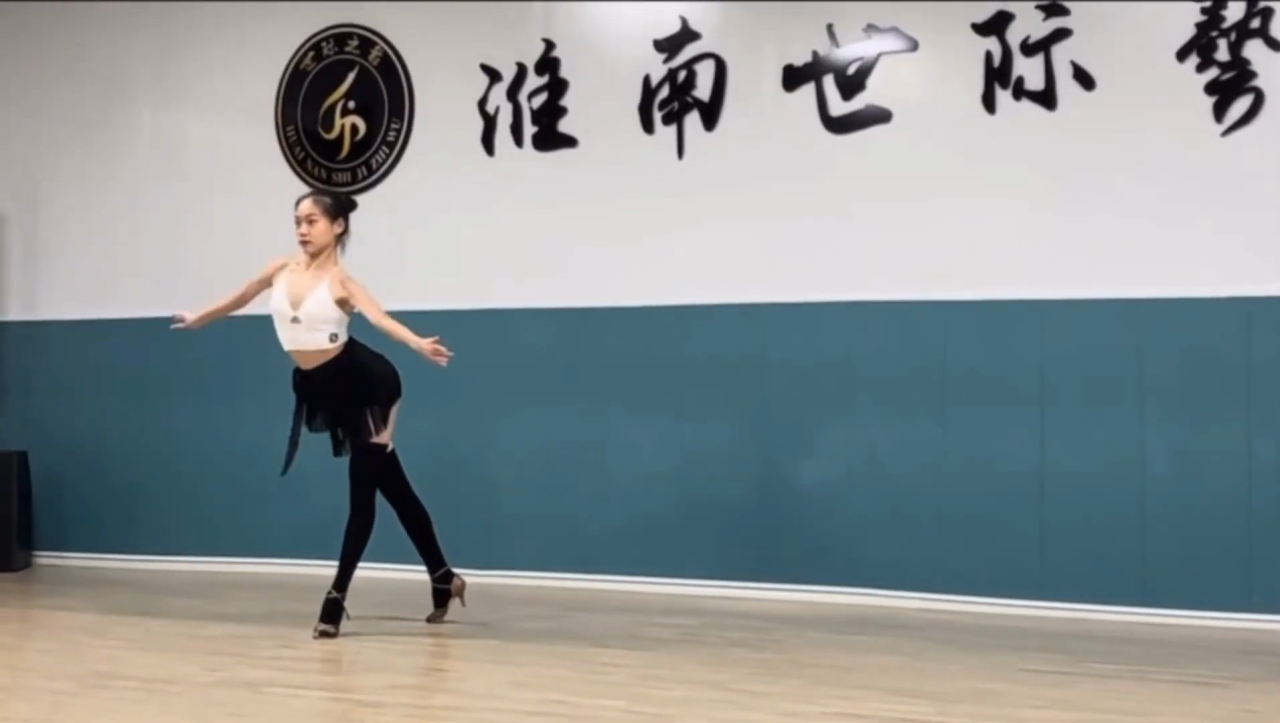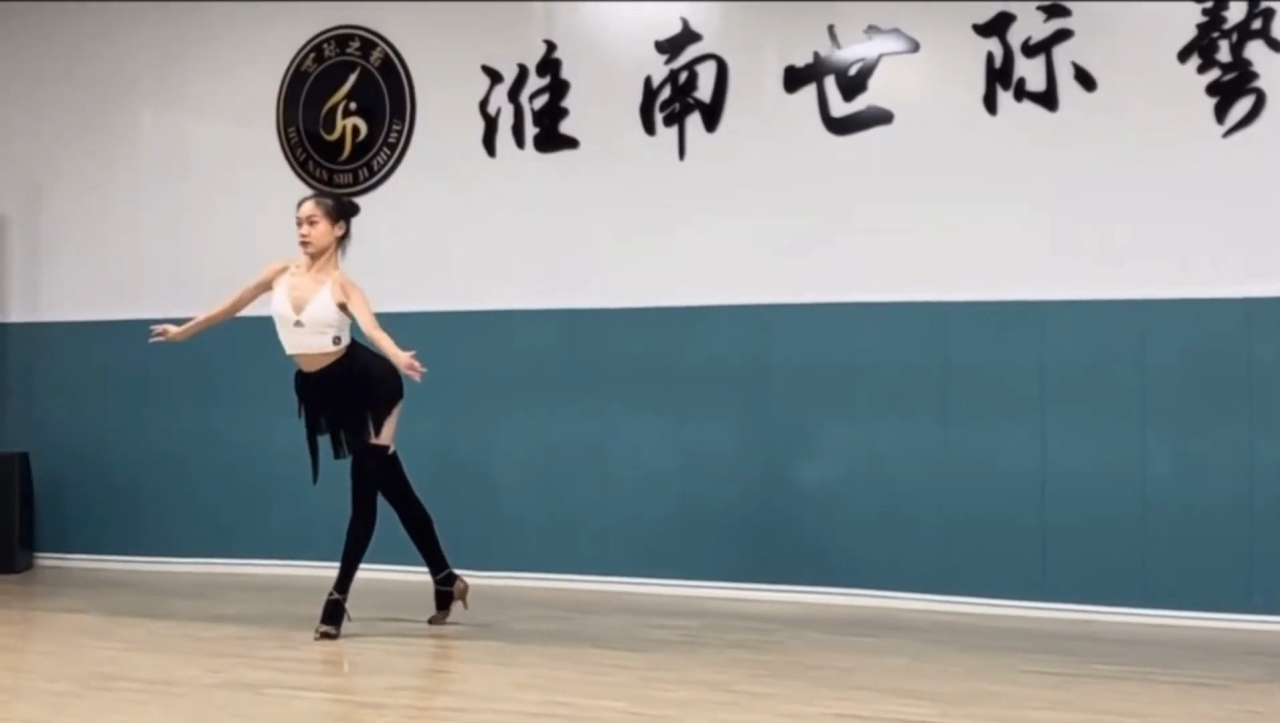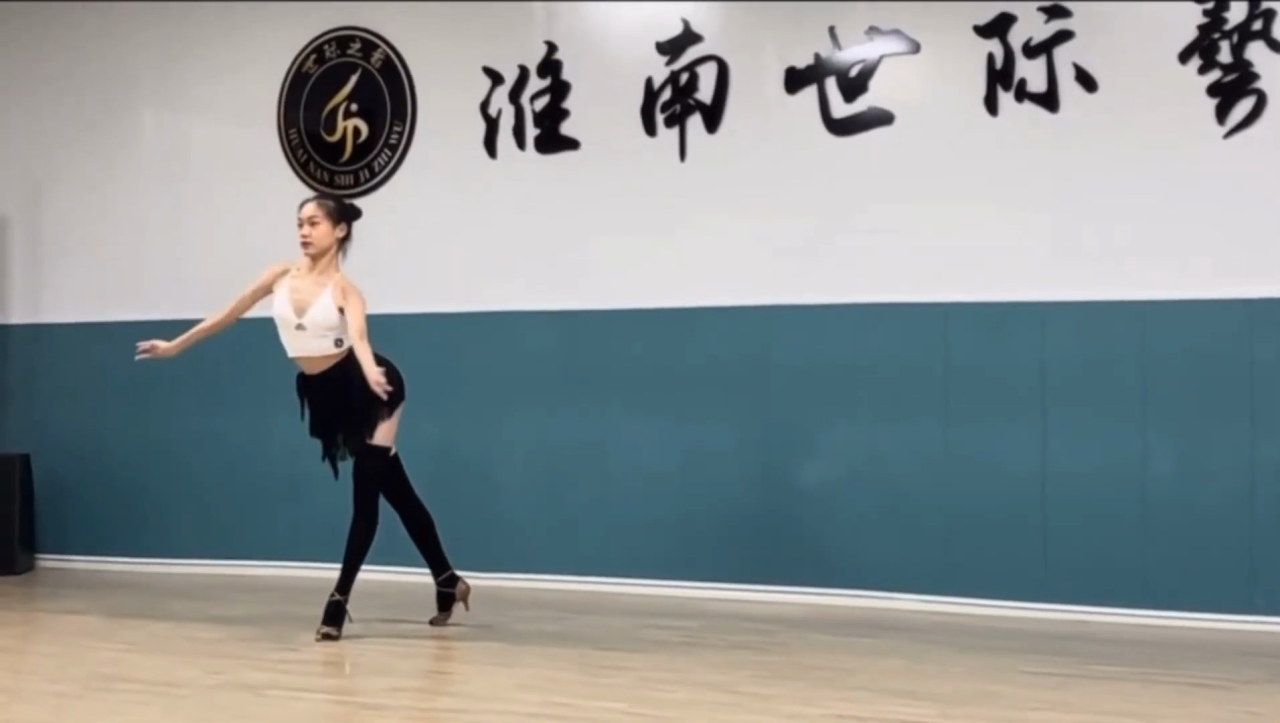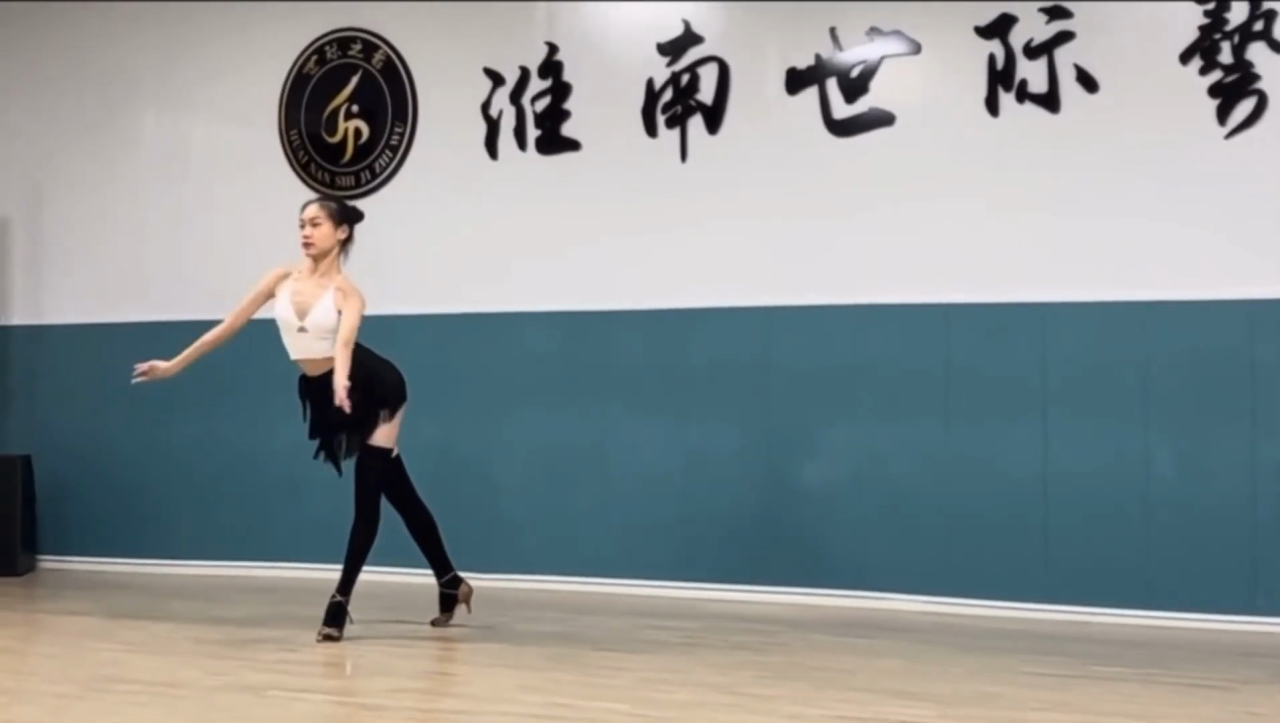
dt=0.1s
person 1, frame 1
left shoulder: (341, 281)
right shoulder: (282, 269)
left elbow: (378, 317)
right elbow: (238, 299)
left wrist: (418, 343)
right wrist: (196, 319)
left hip: (364, 382)
right hip: (318, 388)
left knee: (365, 487)
right knee: (390, 483)
left ankle: (338, 597)
right ankle: (444, 577)
person 1, frame 2
left shoulder: (342, 285)
right shoulder: (281, 273)
left elbow: (369, 324)
right elbow: (232, 305)
left wrist: (397, 356)
right wrist: (183, 330)
left hip: (367, 384)
right hip: (320, 389)
left knee: (366, 489)
right knee: (391, 485)
left ankle: (339, 598)
right ankle: (446, 579)
person 1, frame 3
left shoulder: (345, 289)
right shoulder: (280, 276)
left elbow: (359, 335)
right elbow: (228, 315)
left wrist: (371, 371)
right wrist: (173, 346)
left hip: (367, 390)
right hip: (322, 391)
left knee: (367, 491)
right knee: (394, 487)
left ankle: (340, 598)
right ankle: (448, 579)
person 1, frame 4
left shoulder: (347, 292)
right shoulder: (282, 279)
left elbow: (346, 340)
right elbow: (231, 324)
left wrist: (343, 381)
right wrist: (175, 364)
left hip: (371, 389)
right hip: (320, 393)
left knee: (368, 493)
right knee: (396, 488)
left ankle: (341, 600)
right ankle: (450, 581)
